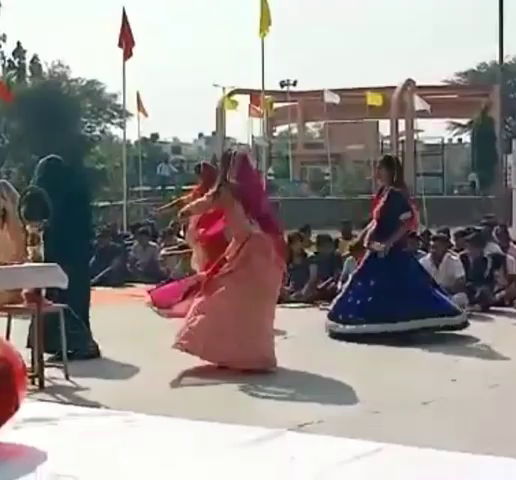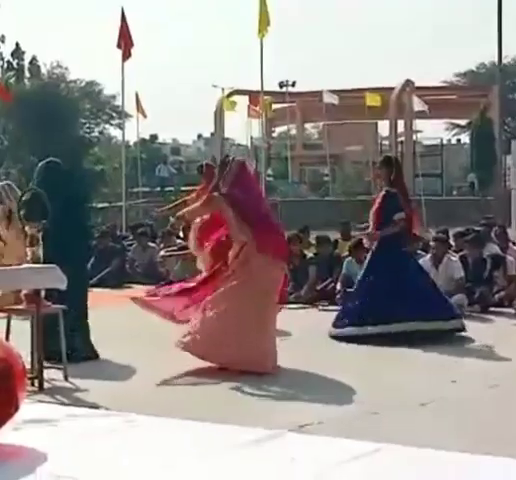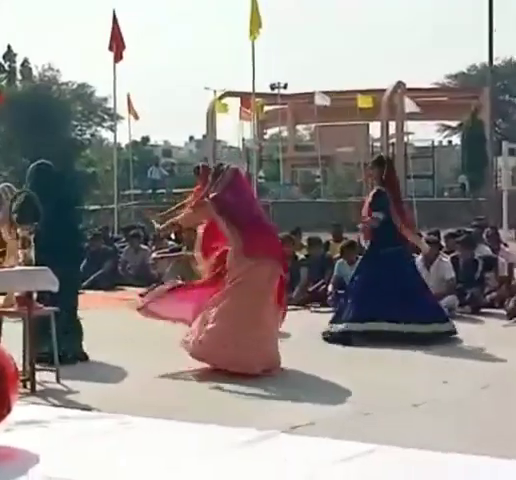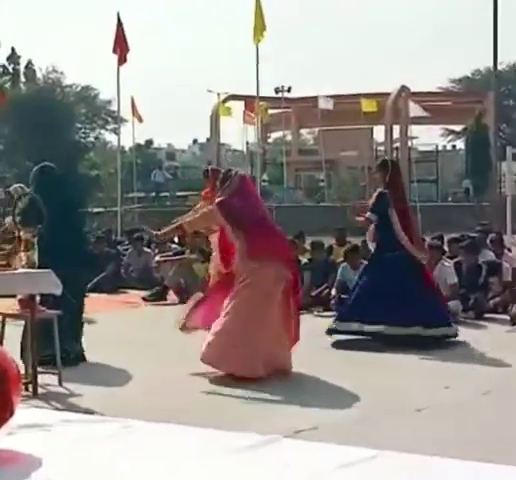
dt=0.1s
person 1, frame 1
left shoulder: (228, 189)
right shoulder: (250, 189)
left elbow: (197, 207)
left wrist: (182, 214)
left hip: (253, 253)
right hip: (265, 251)
left knee: (229, 301)
right knee: (255, 305)
right ankle: (256, 355)
person 1, frame 2
left shoulder: (222, 197)
right shoulder: (248, 195)
left elbow: (191, 212)
left hip: (252, 257)
right hip: (268, 255)
left knee: (234, 306)
right knee: (256, 310)
right ankle: (255, 357)
person 1, frame 3
left shoulder: (213, 203)
right shoulder: (242, 200)
left elbow: (184, 219)
left wrist: (164, 227)
left hip: (248, 264)
right hip: (267, 259)
left knee: (232, 309)
right knee: (255, 311)
left ankle: (231, 359)
right ankle: (258, 357)
person 1, frame 4
left shoulder: (220, 207)
right shoulder: (249, 205)
left elbow: (188, 224)
left wrist: (162, 234)
left hip: (256, 267)
right hip: (276, 264)
left knee: (240, 314)
right knee: (268, 314)
left ankle: (239, 363)
right ankle: (272, 361)
person 2, frame 1
left shoulder: (44, 195)
right shoulder: (75, 192)
left hip: (57, 253)
right hip: (77, 252)
left knee: (58, 299)
right knee: (75, 299)
left ankle: (74, 346)
right ankle: (80, 345)
person 2, frame 2
left shoulder: (43, 198)
right shoulder: (72, 195)
left hip: (56, 255)
right hip: (75, 254)
left knee: (55, 301)
right knee: (72, 300)
left ankle: (73, 348)
right ankle: (78, 348)
person 2, frame 3
left shoulder: (35, 201)
right shoulder: (64, 197)
left hip: (48, 258)
right hip: (68, 256)
left knee: (46, 303)
right knee: (64, 303)
left ankle: (47, 349)
right ankle: (68, 348)
person 2, frame 4
left shoulder: (39, 203)
right shoulder: (68, 200)
left hip: (52, 261)
right hip: (74, 260)
left knee: (51, 306)
right knee: (69, 306)
left ankle: (51, 352)
right ankle: (70, 349)
person 3, frame 1
left shoulder: (397, 194)
right shoulder: (383, 193)
left elbow: (408, 221)
left wrist: (390, 242)
right wrist: (365, 233)
left hip: (392, 250)
right hip: (379, 249)
person 3, frame 2
left shoulder: (392, 195)
right shoulder: (386, 194)
left elbow: (401, 222)
left wrist: (379, 234)
right wrist: (371, 231)
left hip: (391, 250)
right hip: (386, 249)
person 3, frame 3
left shoulder: (380, 193)
right shoulder: (389, 192)
left elbow: (375, 222)
left hip: (383, 249)
right hip: (391, 247)
left knee: (370, 285)
right knee: (399, 286)
person 3, frame 4
left shoulder: (382, 195)
right shoulder: (396, 194)
left elbow: (370, 220)
left hip: (388, 252)
right hip: (398, 250)
left knee: (375, 287)
right knee: (404, 288)
